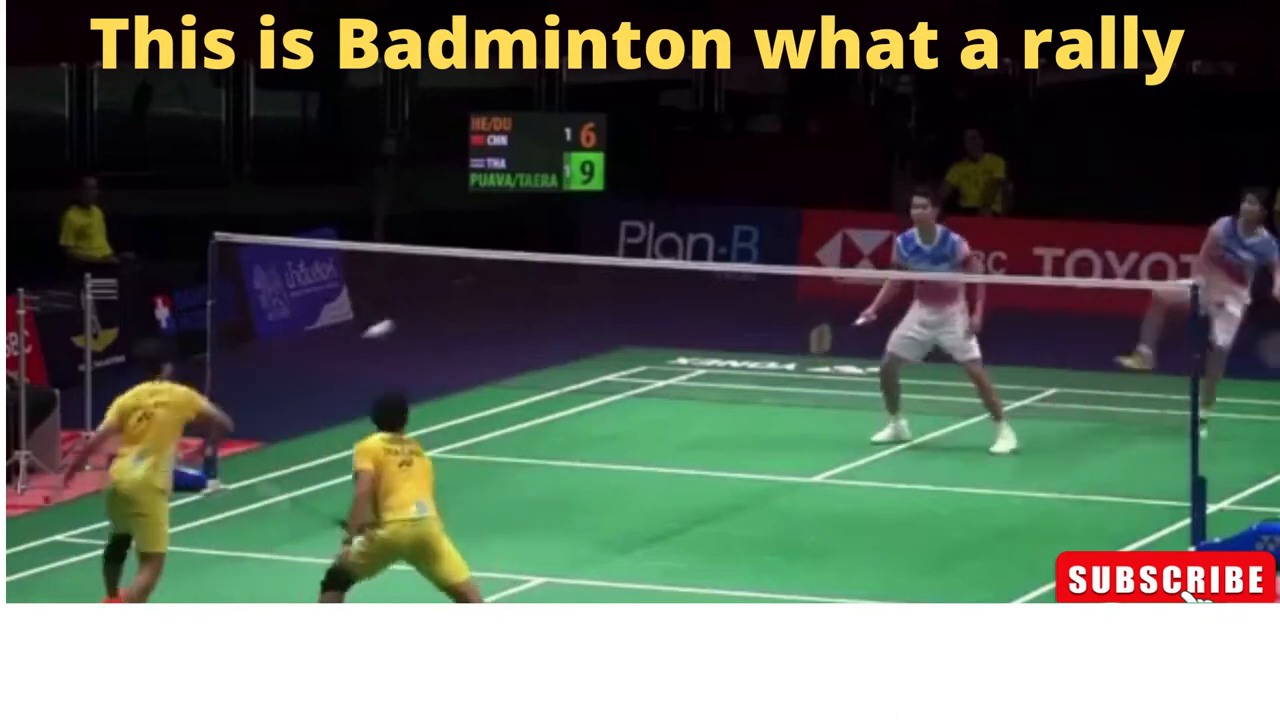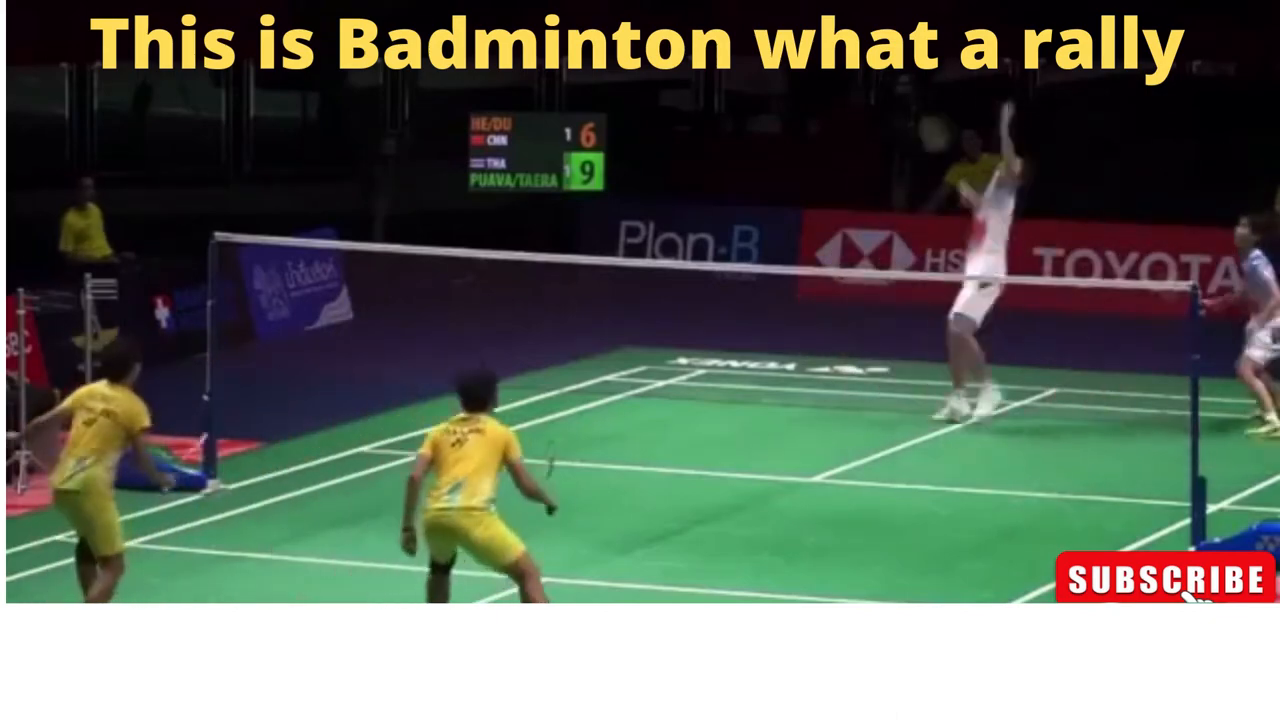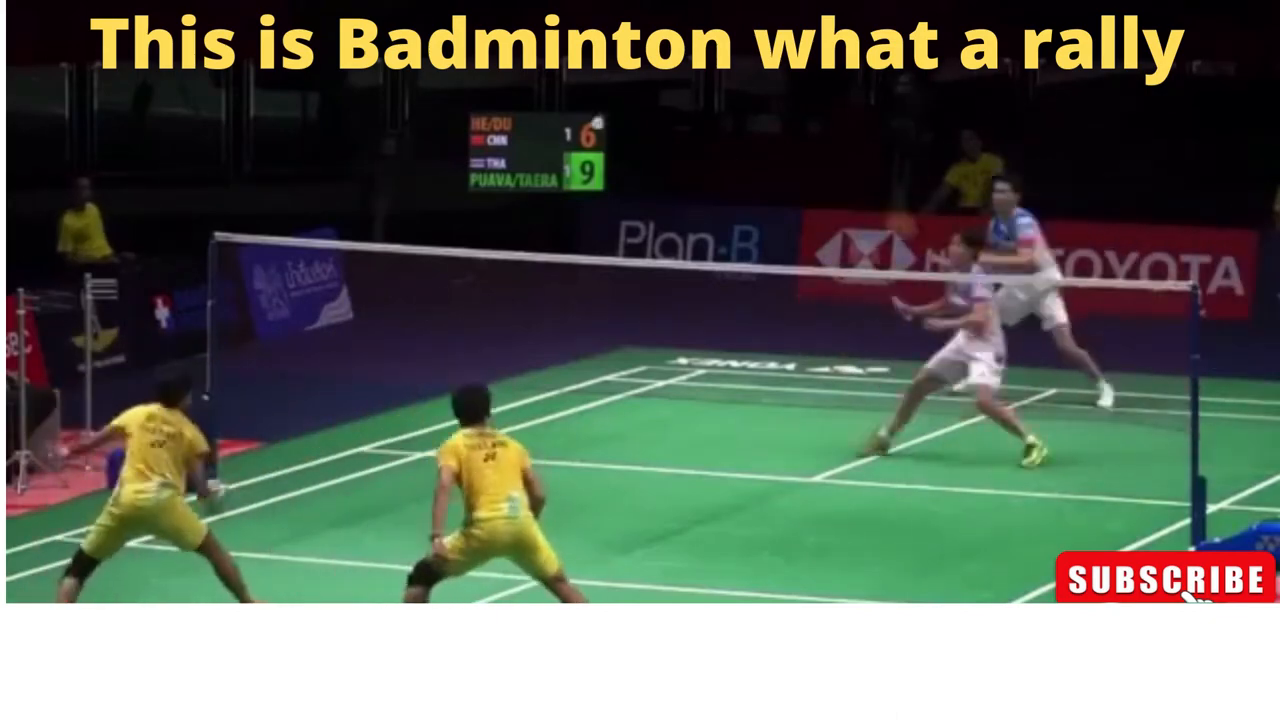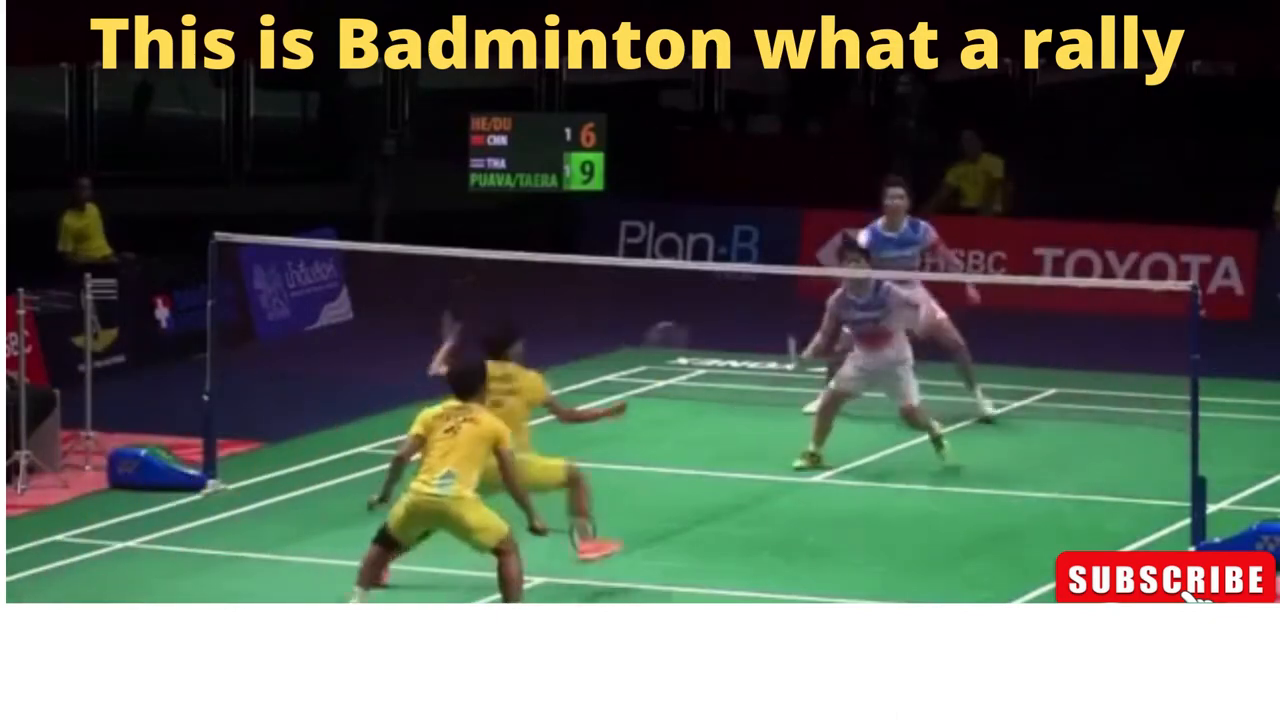
dt=1s
person 1, frame 1
left shoulder: (954, 242)
right shoulder: (903, 243)
left elbow: (977, 276)
right elbow: (895, 280)
left wrist: (977, 314)
right wrist: (874, 308)
left hip: (953, 315)
right hip: (920, 314)
left knee: (976, 373)
right knee: (887, 368)
left ankle: (1004, 431)
right ankle: (896, 424)
person 1, frame 2
left shoulder: (1005, 184)
right shoulder: (996, 191)
left elbow: (1010, 164)
left wrist: (1005, 125)
right wrist: (971, 198)
left hip: (985, 272)
right hip: (977, 270)
left knee: (959, 331)
right knee: (954, 331)
left ankle: (987, 388)
right ankle: (958, 400)
person 1, frame 3
left shoulder: (1024, 223)
right shoulder: (995, 224)
left elbow: (1028, 262)
right elbow: (993, 256)
left wrist: (987, 260)
left hip: (1042, 288)
right hip: (1016, 287)
left knee: (1065, 346)
left ankle: (1103, 385)
person 1, frame 4
left shoulder: (921, 229)
right shoulder: (868, 236)
left elbow: (946, 257)
left wrist: (968, 284)
left hip: (913, 295)
left knee: (955, 343)
left ankle: (977, 397)
person 2, frame 1
left shoulder: (126, 399)
right shoulder: (181, 395)
left elbow: (95, 441)
right elbow: (224, 423)
left wrist: (67, 475)
left hip: (118, 479)
right hip: (148, 485)
left knee: (118, 542)
right knee: (150, 564)
left ankle: (113, 600)
person 2, frame 2
left shoulder: (86, 393)
right shoulder: (134, 406)
left elbow: (46, 420)
right elbow: (142, 458)
right wrist: (162, 478)
left hip: (62, 486)
right hip: (91, 491)
left knee: (89, 542)
right knee: (113, 566)
person 2, frame 3
left shoulder: (138, 414)
right shoulder: (190, 433)
left elbow: (94, 441)
right elbow: (199, 485)
left wrist: (69, 452)
right wrist: (212, 494)
left hip: (126, 502)
right hip: (165, 504)
left knee: (82, 562)
right knee: (213, 550)
person 2, frame 4
right shoulder: (530, 380)
left elbow: (434, 372)
right elbow: (569, 416)
left wrist: (449, 342)
right wrist: (608, 412)
right hip: (514, 463)
right knee: (576, 477)
right ankle: (586, 541)
person 3, frame 1
right shoulder: (1223, 226)
right elbow: (1203, 257)
right wrist: (1204, 282)
left hip: (1231, 301)
right hip: (1206, 287)
left knee: (1216, 359)
right knee: (1160, 299)
left ankle: (1203, 415)
right ankle: (1145, 353)
person 3, frame 2
left shoulder: (1257, 263)
right shoulder: (1248, 260)
left wrist: (1259, 324)
right wrist: (1218, 302)
right hip: (1259, 323)
left knee: (1245, 371)
right knee: (1254, 370)
person 3, frame 3
left shoulder: (978, 280)
right shoulder: (956, 277)
left elbow: (980, 319)
right elbow: (946, 304)
left wrist: (944, 325)
right wrist: (913, 310)
left hip: (985, 347)
right hip: (962, 342)
left knee: (985, 401)
right knee: (917, 386)
left ankle: (1032, 444)
right ankle: (885, 436)
person 3, frame 4
left shoulder: (886, 290)
right shoulder: (838, 299)
left elbow: (919, 305)
right elbow: (825, 333)
left wrist: (917, 319)
right wrist: (810, 351)
left hip: (894, 358)
right hip: (861, 358)
left knee: (910, 414)
right knee: (829, 402)
left ankle: (935, 432)
right ankle: (813, 453)
person 4, frame 1
left shoulder: (367, 448)
right shoulder: (420, 454)
left elbow: (362, 493)
left wrist: (350, 540)
left hip: (392, 530)
right hip: (430, 529)
left knee: (334, 581)
right knee: (469, 597)
person 4, frame 2
left shoulder: (439, 432)
right shoulder: (501, 434)
left elbow: (415, 477)
right elbow: (525, 485)
left wrist: (407, 526)
right wrist: (547, 501)
left hip: (435, 516)
right hip: (472, 515)
left knee: (440, 566)
right knee: (528, 574)
person 4, frame 3
left shoulder: (453, 446)
right shoulder: (513, 445)
left elbow: (443, 488)
right elbow: (539, 496)
left wrist: (437, 537)
left hip: (483, 528)
right hip: (521, 524)
left knee: (421, 577)
right knee: (558, 582)
person 4, frame 4
left shoulder: (431, 415)
right shoulder: (494, 425)
left elbow: (401, 457)
right elbow: (511, 479)
left wrist: (384, 494)
right wrist: (532, 517)
left hip: (419, 497)
right hip: (458, 503)
left knee: (383, 544)
right knee: (508, 550)
